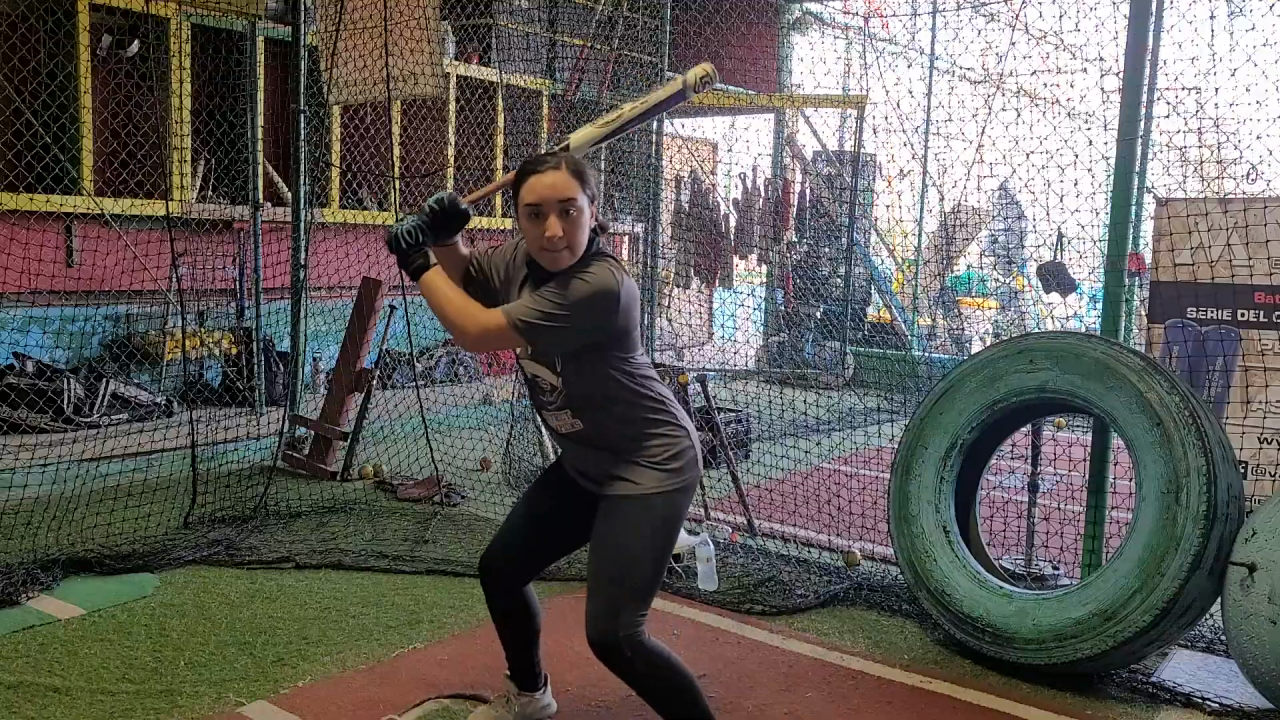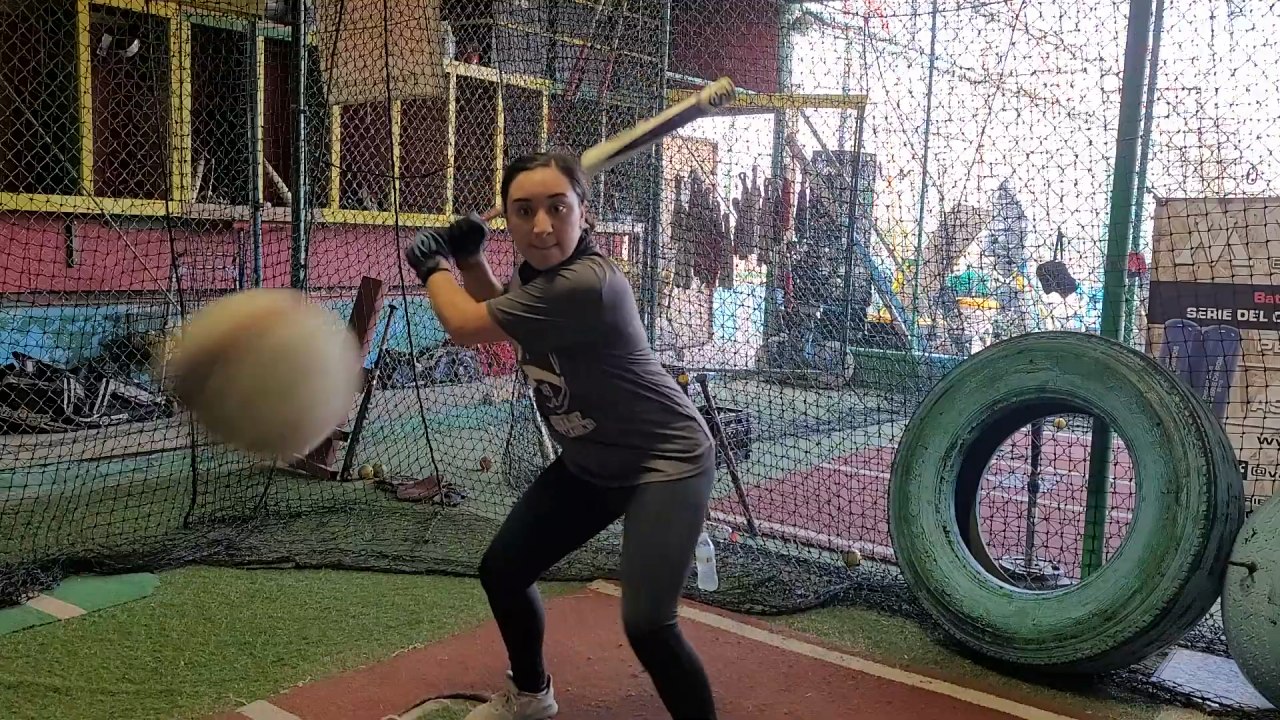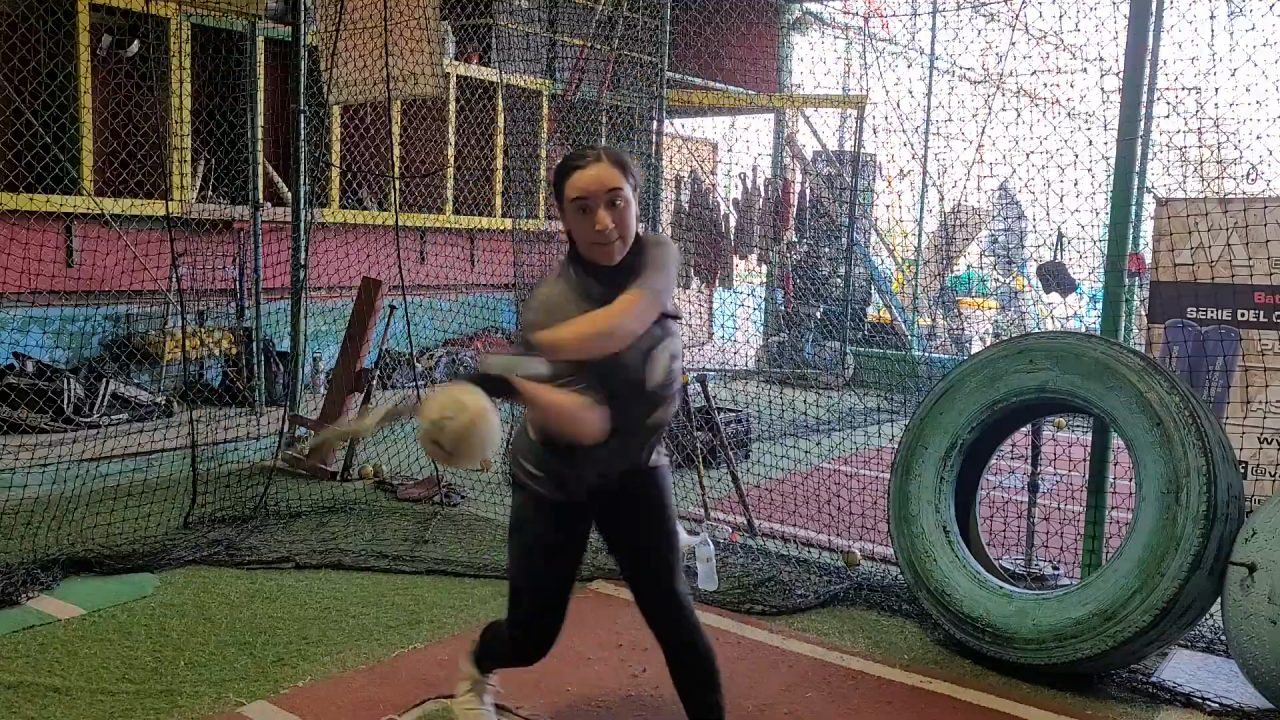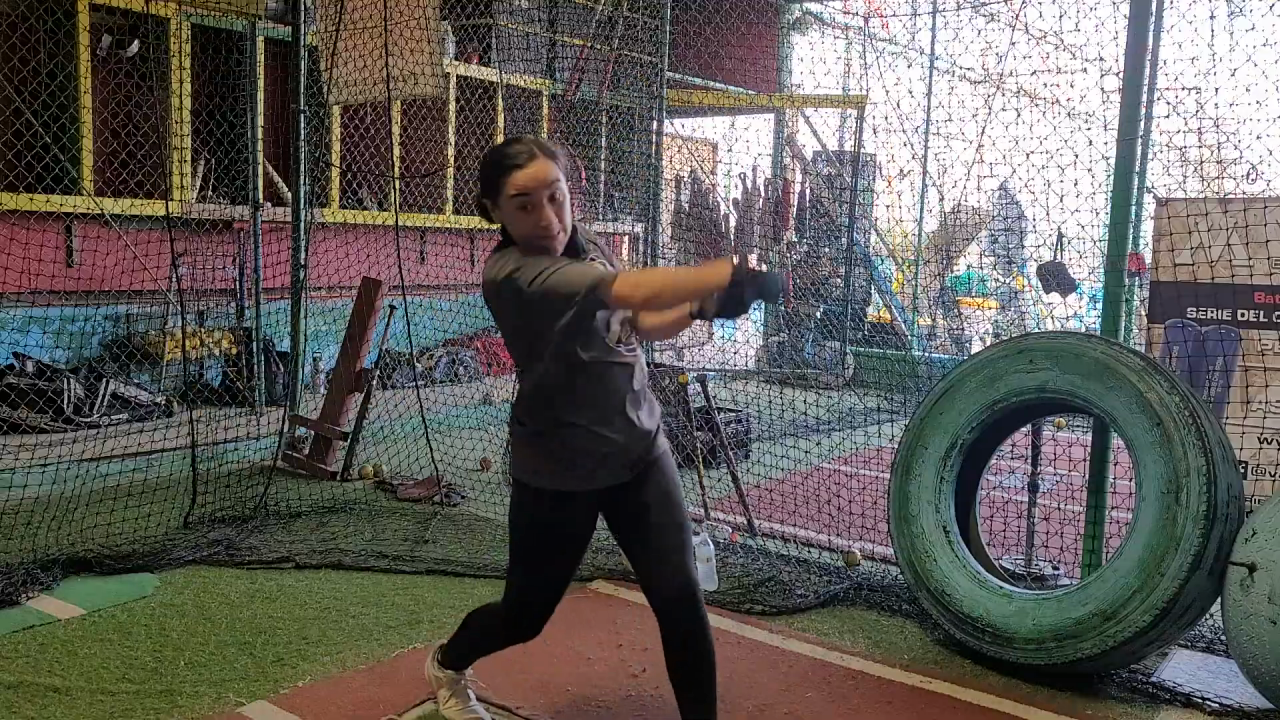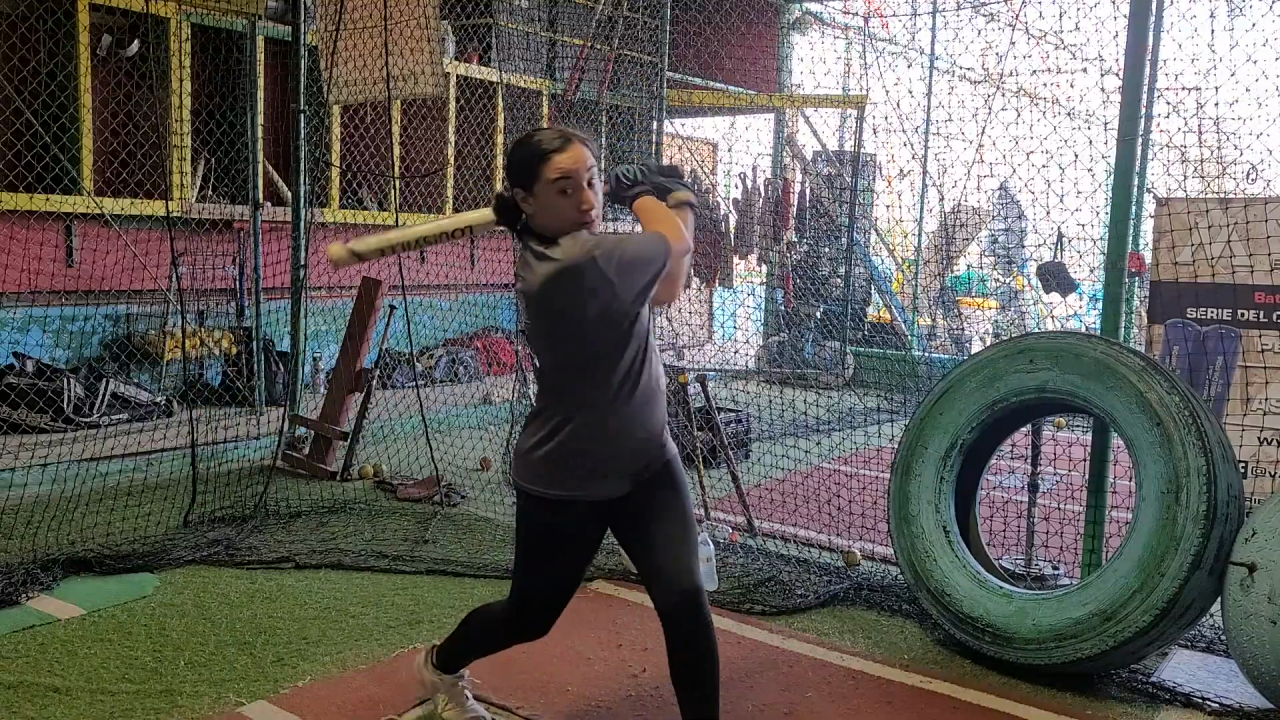
dt=0.2s
person 1, frame 1
left shoulder: (602, 286)
right shoulder: (521, 259)
left elbow: (474, 331)
right elbow: (461, 276)
left wrist: (417, 259)
right wrist: (441, 236)
left hip: (649, 467)
right hip: (585, 464)
left knee: (612, 635)
right knee: (499, 571)
person 1, frame 2
left shoulder: (588, 283)
right shoulder: (534, 266)
left elbow: (468, 324)
right elbow: (492, 303)
left wrist: (431, 265)
right wrist: (466, 252)
left hip: (664, 459)
right hip: (589, 462)
left knee: (648, 624)
right knee: (501, 571)
person 1, frame 3
left shoulder: (653, 254)
right shoulder: (552, 301)
left elbow: (619, 325)
right elbow: (588, 428)
left wrist: (534, 353)
left hip: (635, 468)
right hip: (555, 480)
left knee: (669, 609)
right knee: (531, 636)
right ankle: (480, 668)
person 1, frame 4
left shoulder: (585, 245)
right shoulder: (509, 275)
left elbow: (644, 324)
right elbow: (630, 291)
left wrist: (706, 303)
right wrist: (732, 274)
left hip: (638, 450)
right hip: (554, 474)
left knee: (679, 597)
right knee: (525, 613)
right ankle: (448, 664)
person 1, frame 5
left shoulder: (568, 249)
right shoulder: (581, 259)
left elbow: (658, 290)
right elbow: (673, 243)
left wrist: (667, 200)
right wrist: (647, 194)
left hip: (643, 453)
right hip: (564, 477)
left knee: (684, 600)
right knee: (530, 615)
right ankle: (440, 667)
